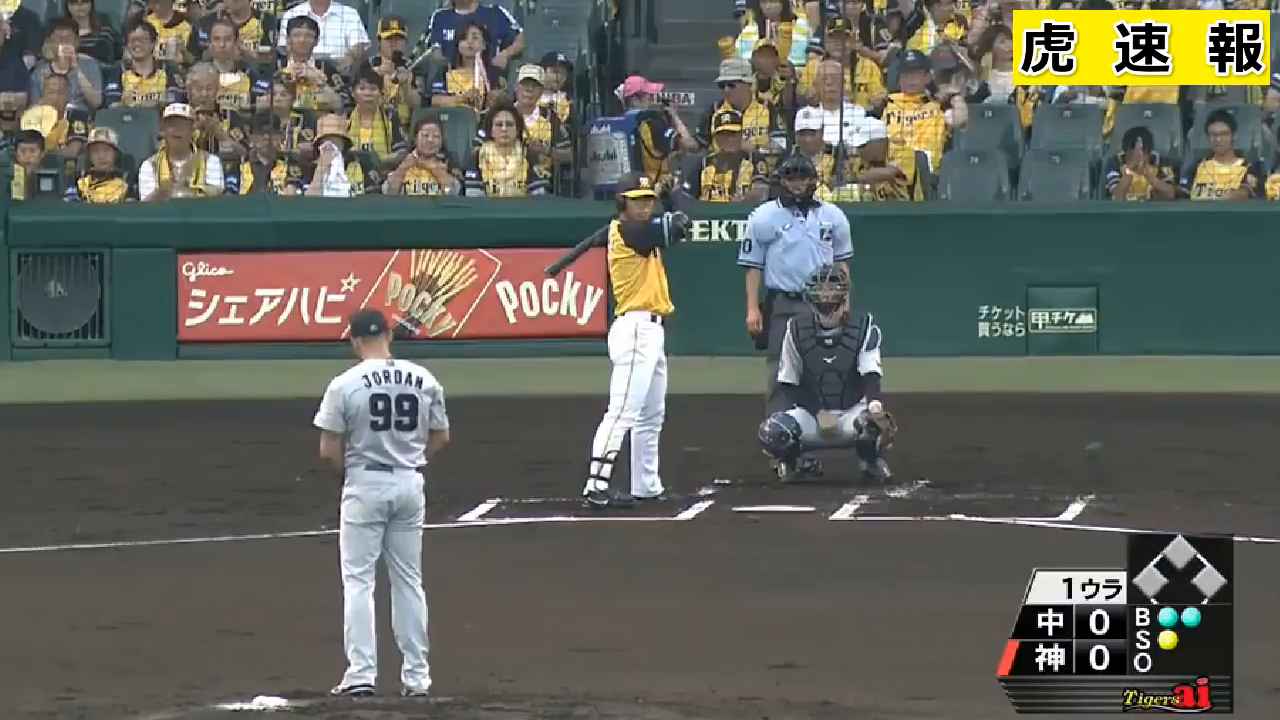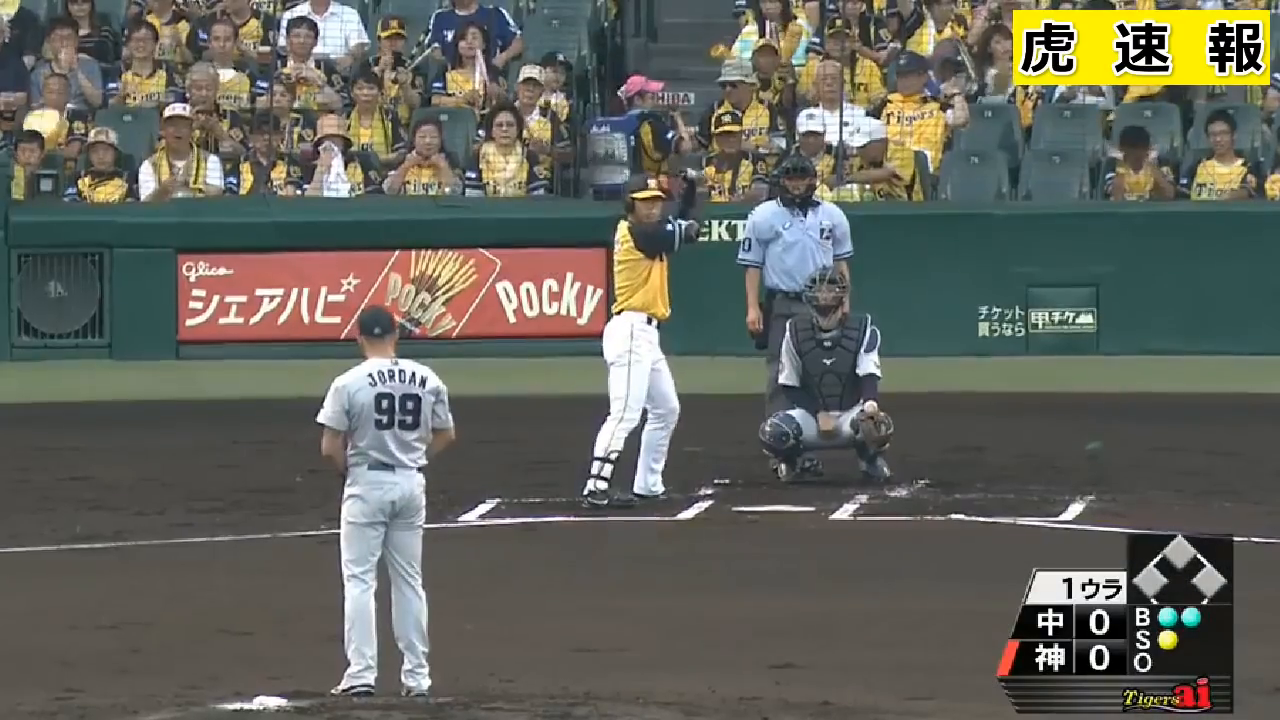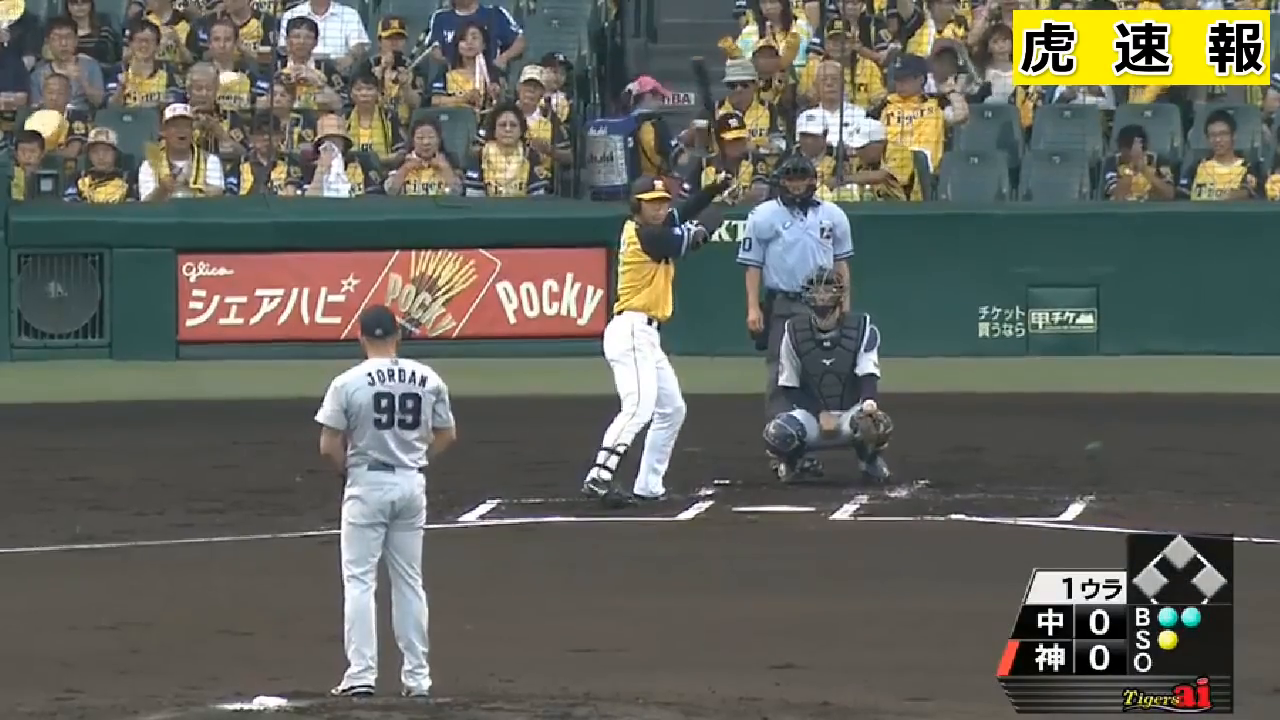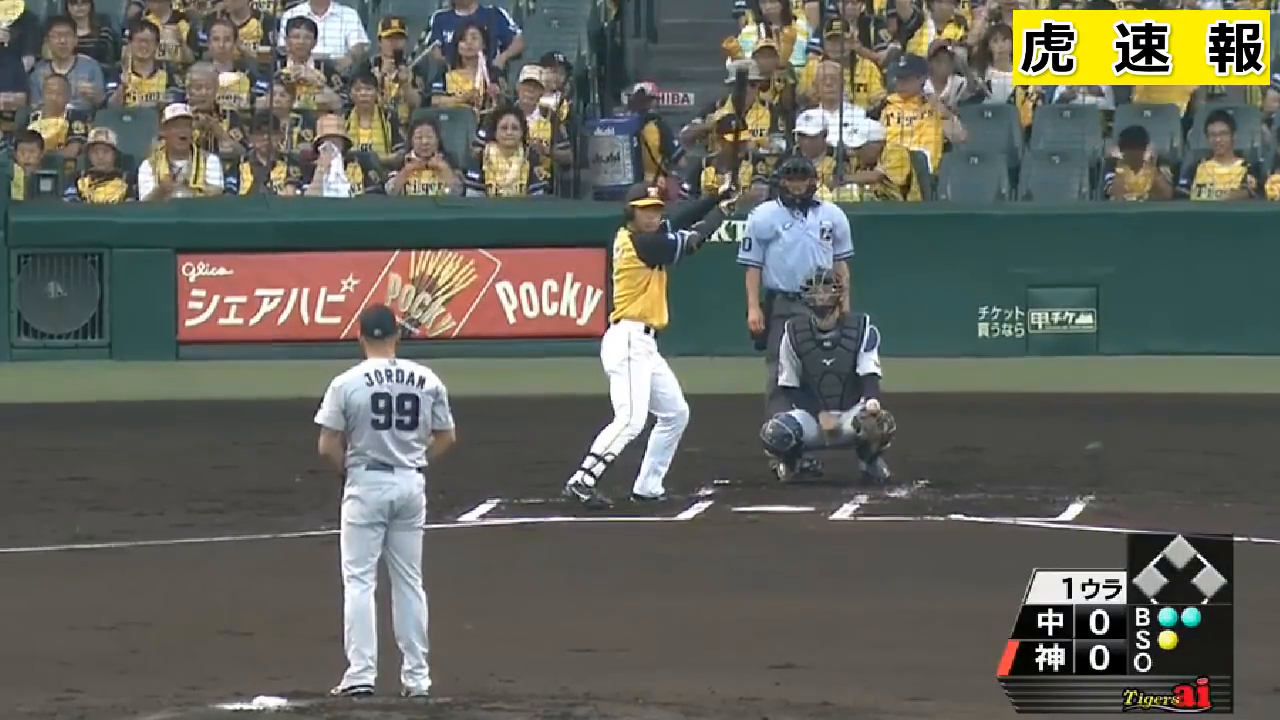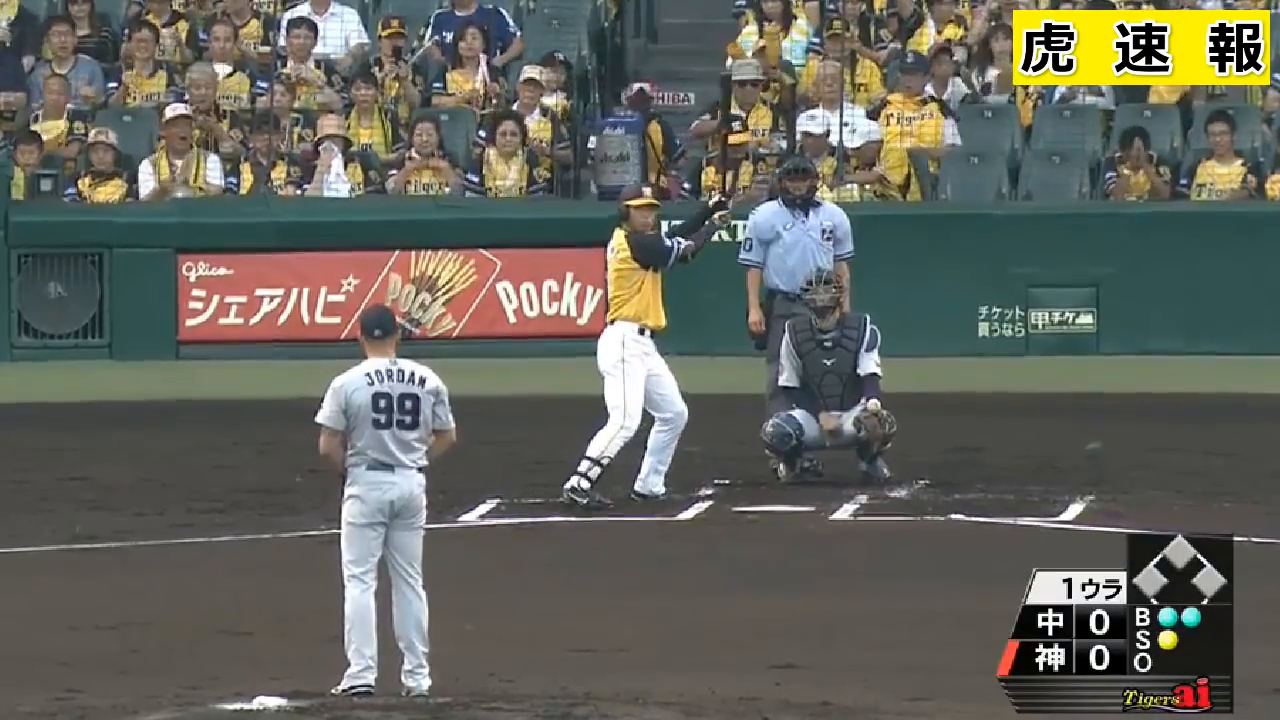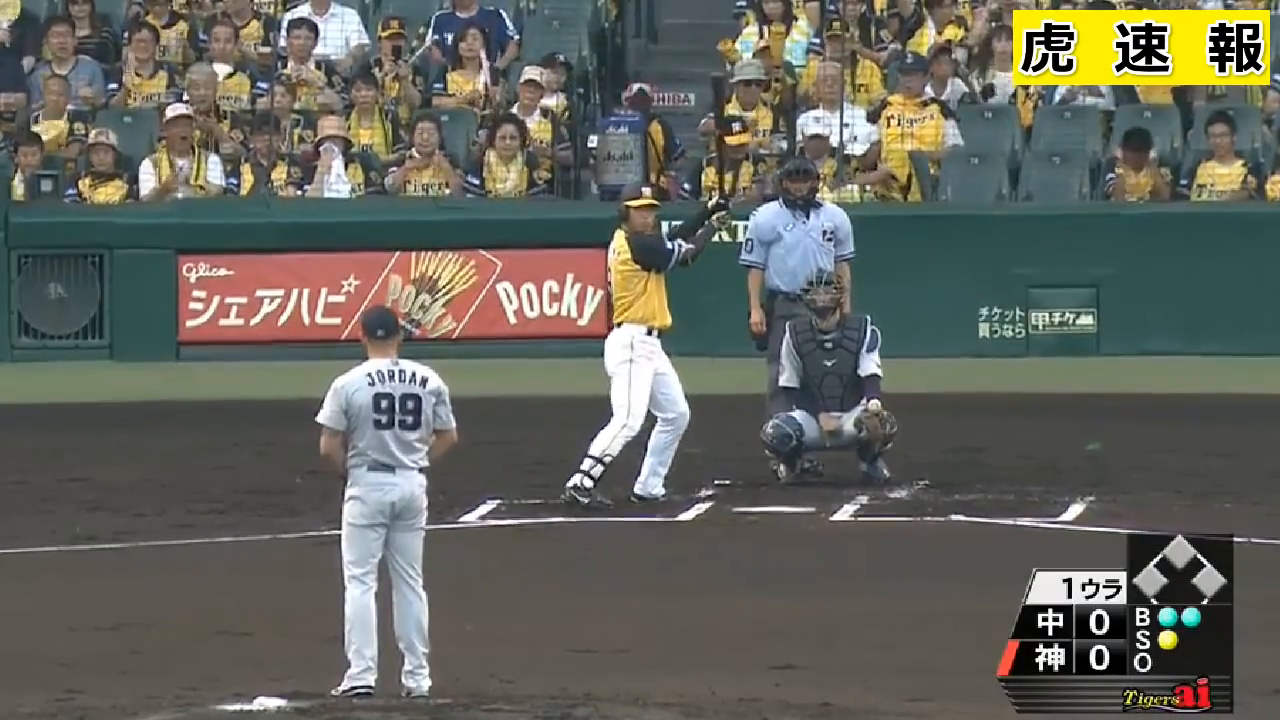
dt=0.3s
person 1, frame 1
left shoulder: (345, 384)
right shoulder: (424, 379)
left elbow: (328, 450)
right elbow: (441, 436)
left wrist: (350, 471)
left hip: (365, 485)
right hip: (410, 484)
left knee: (359, 581)
right knee: (409, 581)
left ankle: (361, 674)
right ankle: (416, 676)
person 1, frame 2
left shoulder: (348, 383)
right shoulder: (427, 379)
left elbow: (330, 448)
right elbow: (445, 435)
left wrist: (349, 471)
left hip: (366, 484)
right hip: (411, 484)
left knee: (359, 580)
right knee: (409, 581)
left ankle: (361, 674)
right ankle: (417, 676)
person 1, frame 3
left shoulder: (348, 382)
right shoulder: (428, 379)
left elbow: (329, 446)
right elbow: (447, 434)
left wrist: (348, 471)
left hip: (367, 485)
right hip: (412, 485)
left knee: (359, 581)
right knee: (410, 581)
left ankle: (361, 675)
right ankle: (417, 677)
person 1, frame 4
left shoulder: (346, 383)
right shoulder: (427, 380)
left elbow: (328, 446)
right elbow: (446, 437)
left wrist: (349, 471)
left hip: (366, 485)
right hip: (411, 485)
left knee: (360, 581)
right knee: (409, 581)
left ankle: (361, 674)
right ankle: (417, 676)
person 1, frame 5
left shoulder: (347, 383)
right shoulder: (427, 379)
left elbow: (328, 446)
right elbow: (447, 436)
left wrist: (348, 471)
left hip: (366, 484)
right hip: (411, 484)
left knee: (359, 580)
right knee: (410, 581)
left ankle: (361, 674)
right ankle: (417, 676)
person 1, frame 6
left shoulder: (348, 383)
right shoulder: (429, 380)
left elbow: (329, 446)
right elbow: (448, 436)
left wrist: (349, 472)
left hip: (367, 486)
right hip: (412, 486)
left knee: (360, 582)
right knee: (410, 582)
left ankle: (361, 675)
right ankle: (417, 677)
person 2, frame 1
left shoulder: (643, 230)
right shoulder: (625, 231)
left elbow: (677, 225)
right elbow: (679, 224)
right wrist: (674, 216)
left hip: (651, 330)
right hip: (636, 330)
left knee: (651, 416)
right knee: (623, 413)
left ankle: (646, 486)
right ankle: (596, 488)
person 2, frame 2
left shoulder: (645, 229)
right shoulder: (637, 234)
left elbow: (680, 224)
right elbow: (687, 232)
left wrist: (690, 189)
right wrist: (688, 224)
left hip: (645, 333)
right hip: (630, 331)
left knee: (666, 410)
right knee: (625, 413)
left ankle: (647, 486)
right ankle: (596, 488)
person 2, frame 3
left shoulder: (651, 229)
right shoulder: (645, 236)
left elbow: (685, 213)
right elbow: (696, 237)
left wrist: (718, 186)
right wrist: (715, 217)
left hip: (646, 333)
right hip: (631, 331)
left knee: (672, 410)
right knee: (638, 409)
left ankle: (648, 486)
right ankle: (599, 478)
person 2, frame 4
left shoulder: (644, 237)
right shoulder: (639, 242)
left elbow: (679, 226)
right elbow: (690, 241)
left wrist: (716, 198)
right wrist: (720, 213)
left hip: (643, 342)
right hip: (628, 340)
left knee: (676, 414)
right knee: (631, 419)
left ankle: (648, 487)
right ankle: (581, 482)
person 2, frame 5
left shoulder: (635, 240)
right shoulder: (634, 243)
left elbow: (673, 239)
right elbow: (685, 250)
left wrist: (708, 210)
right wrist: (714, 224)
left hip: (642, 342)
right hip: (624, 341)
left knee: (674, 414)
right knee: (625, 421)
left ankle: (649, 485)
right ankle: (578, 486)
person 2, frame 6
left shoulder: (637, 240)
right shoulder: (635, 245)
left elbow: (671, 241)
right elbow: (685, 254)
left wrist: (707, 212)
right wrist: (713, 226)
left hip: (648, 343)
right hip: (631, 342)
left knee: (676, 415)
right knee: (627, 421)
left ankle: (648, 488)
right ankle: (579, 485)
person 3, frame 1
left shoulder: (833, 216)
right shoulder: (763, 217)
left elbow: (841, 263)
right elbow: (753, 266)
right wrist: (752, 308)
right hip: (781, 308)
right knee: (780, 376)
person 3, frame 2
left shoulder: (832, 214)
right shoulder: (763, 215)
left elbow: (841, 262)
right elbow: (753, 263)
left wrist: (844, 303)
right wrist: (753, 307)
right hip: (780, 307)
right knee: (780, 375)
person 3, frame 3
left shoulder: (833, 215)
right shoulder: (763, 216)
left elbow: (841, 263)
right elbow: (753, 264)
left wrist: (844, 305)
right wrist: (753, 307)
right hip: (781, 307)
right knee: (780, 376)
person 3, frame 4
left shoulder: (832, 214)
right shoulder: (763, 215)
left elbow: (840, 263)
right elbow: (752, 265)
left wrist: (844, 305)
right wrist: (753, 308)
right hip: (780, 307)
right knee: (780, 374)
person 3, frame 5
left shoulder: (834, 216)
right shoulder: (764, 217)
left elbow: (841, 266)
right elbow: (753, 266)
left wrist: (844, 309)
right wrist: (754, 310)
right hip: (780, 309)
right knee: (780, 379)
person 3, frame 6
left shoulder: (834, 216)
right shoulder: (766, 216)
left elbow: (842, 264)
right elbow: (755, 266)
left wrist: (845, 307)
right wrist: (755, 308)
right hip: (782, 307)
right knee: (781, 374)
person 4, frame 1
left shoulder: (864, 328)
right shoulder: (796, 329)
left elbow: (871, 374)
right elbow: (789, 384)
left wrist: (875, 403)
right wrist: (819, 413)
left hip: (852, 413)
right hip: (811, 413)
left knee: (879, 422)
right knee: (771, 432)
left ankle: (870, 459)
right ankle: (792, 461)
person 4, frame 2
left shoulder: (863, 329)
right shoulder: (795, 331)
left elbow: (869, 375)
right elbow: (789, 386)
left wrist: (870, 404)
right wrist: (819, 414)
left hip: (851, 413)
right hip: (811, 413)
left knee: (877, 424)
right knee: (772, 432)
left ankle: (870, 459)
right ankle: (794, 461)
person 4, frame 3
left shoulder: (862, 328)
right shoulder: (794, 331)
left elbow: (868, 375)
right elbow: (790, 387)
left wrist: (869, 403)
right wrist: (820, 414)
left hip: (851, 413)
right hip: (812, 413)
left knee: (877, 424)
right knee: (777, 433)
left ankle: (869, 459)
right ankle: (795, 462)
person 4, frame 4
left shoulder: (862, 328)
right shoulder: (794, 332)
left elbow: (869, 375)
right elbow: (790, 387)
left wrist: (872, 402)
right wrist: (820, 414)
left hip: (851, 413)
right hip: (811, 413)
left knee: (881, 423)
right knee: (773, 433)
left ankle: (869, 459)
right ankle: (794, 461)
person 4, frame 5
left shoulder: (862, 328)
right shoulder: (794, 332)
left elbow: (870, 375)
right elbow: (790, 387)
left wrist: (873, 402)
right wrist: (821, 415)
left hip: (852, 414)
right hip: (812, 414)
left knee: (882, 423)
right knee: (774, 432)
left ankle: (869, 458)
right ankle: (794, 461)
person 4, frame 6
left shoulder: (862, 330)
right shoulder: (795, 333)
left elbow: (871, 376)
right elbow: (790, 388)
left wrist: (874, 402)
right wrist: (820, 416)
left hip: (852, 415)
right hip: (812, 415)
left knee: (884, 424)
right knee: (774, 432)
left ankle: (869, 458)
right ankle: (793, 462)
